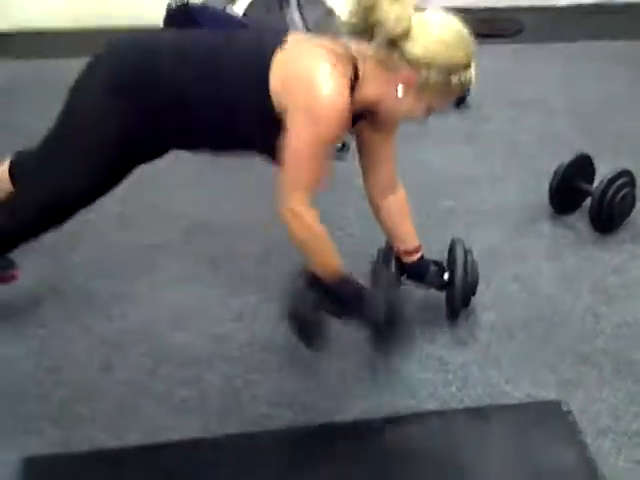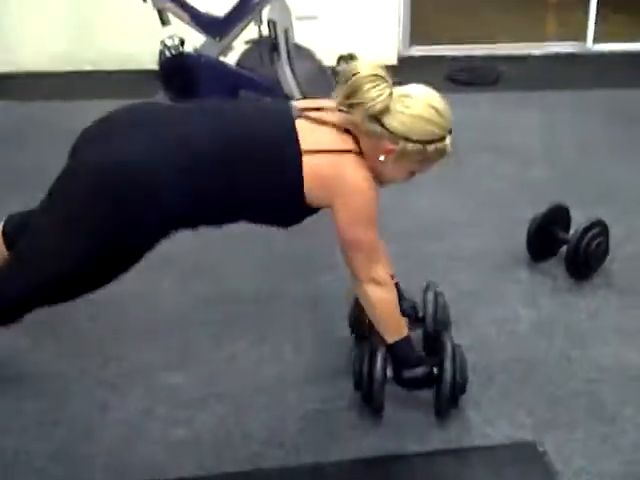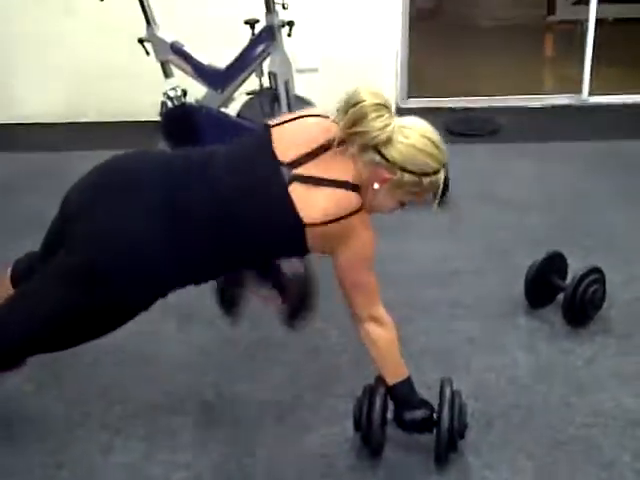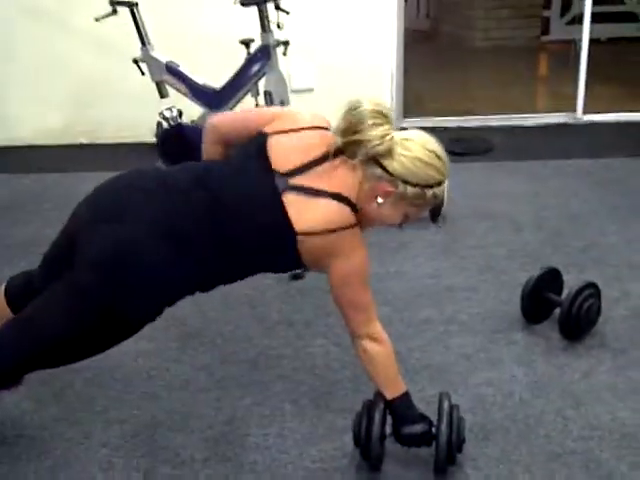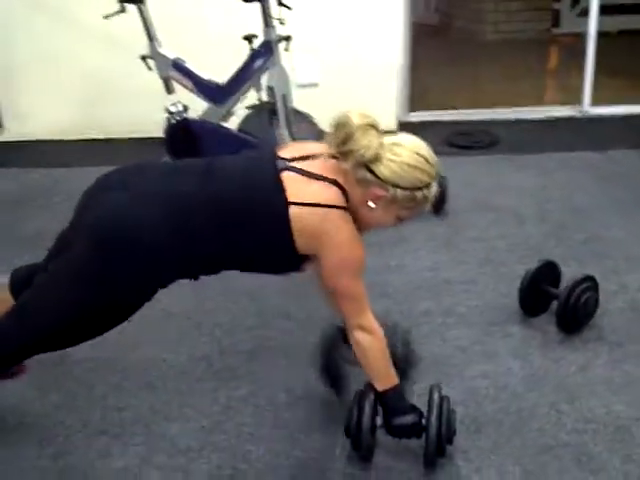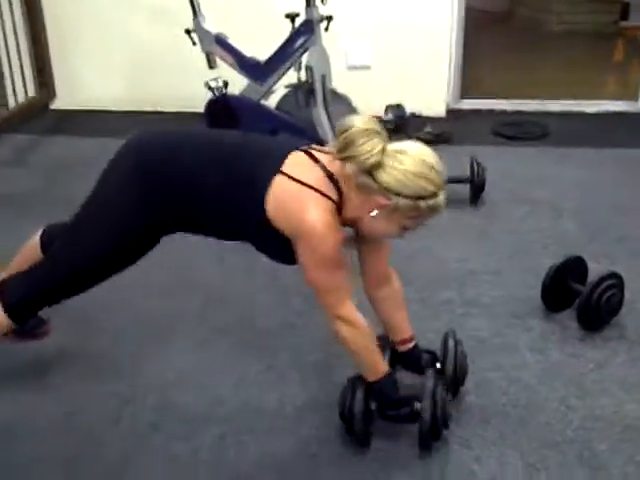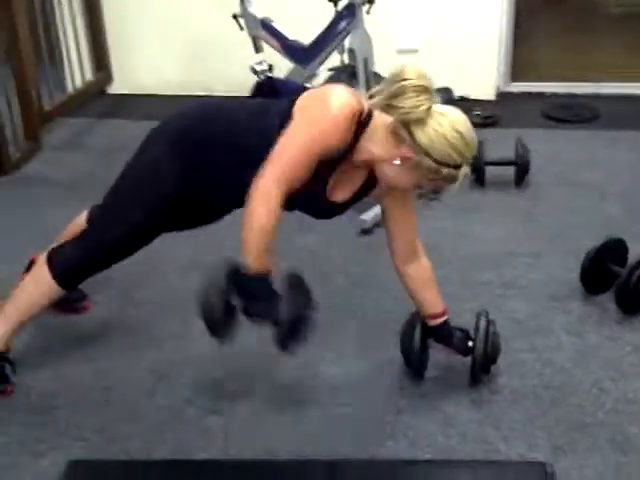
dt=0.4s
person 1, frame 1
left shoulder: (371, 81)
right shoulder: (325, 94)
left elbow: (385, 188)
right elbow: (295, 207)
left wrist: (415, 261)
right wrist: (338, 286)
left hip: (152, 84)
right hip: (128, 90)
right knee: (44, 192)
person 1, frame 2
left shoulder: (337, 115)
right shoulder: (350, 177)
left elbow: (362, 238)
right elbow: (370, 279)
left wrist: (396, 304)
right wrist: (404, 354)
left hip: (130, 133)
right hip: (133, 186)
left knee: (44, 229)
person 1, frame 3
left shoulder: (314, 124)
right shoulder: (348, 220)
right elbow: (371, 318)
left wrist: (264, 262)
right wrist: (406, 397)
right hip: (129, 257)
left knee: (41, 271)
person 1, frame 4
left shoulder: (311, 129)
right shoulder: (340, 234)
left elbow: (218, 127)
right elbow: (366, 333)
right wrist: (403, 410)
left hip: (120, 198)
right hip: (129, 268)
left knee: (39, 287)
person 1, frame 5
left shoulder: (327, 161)
right shoulder: (334, 226)
right elbow: (361, 324)
left wrist: (371, 346)
right wrist: (393, 401)
left hip: (124, 192)
right hip: (126, 242)
left knee: (45, 280)
person 1, frame 6
left shoulder: (363, 183)
right shoulder: (314, 216)
left elbow: (381, 282)
right elbow: (342, 315)
left wrist: (408, 350)
right wrist: (387, 388)
left hip: (179, 171)
right hip: (148, 176)
left knee: (76, 243)
right knee: (59, 273)
person 1, frame 7
left shoulder: (389, 179)
right shoulder: (339, 112)
left elbow: (409, 256)
right elbow: (267, 193)
left wrist: (439, 324)
right wrist: (256, 281)
right hip: (189, 146)
left knee: (123, 224)
right knee: (103, 241)
left ankle: (46, 265)
